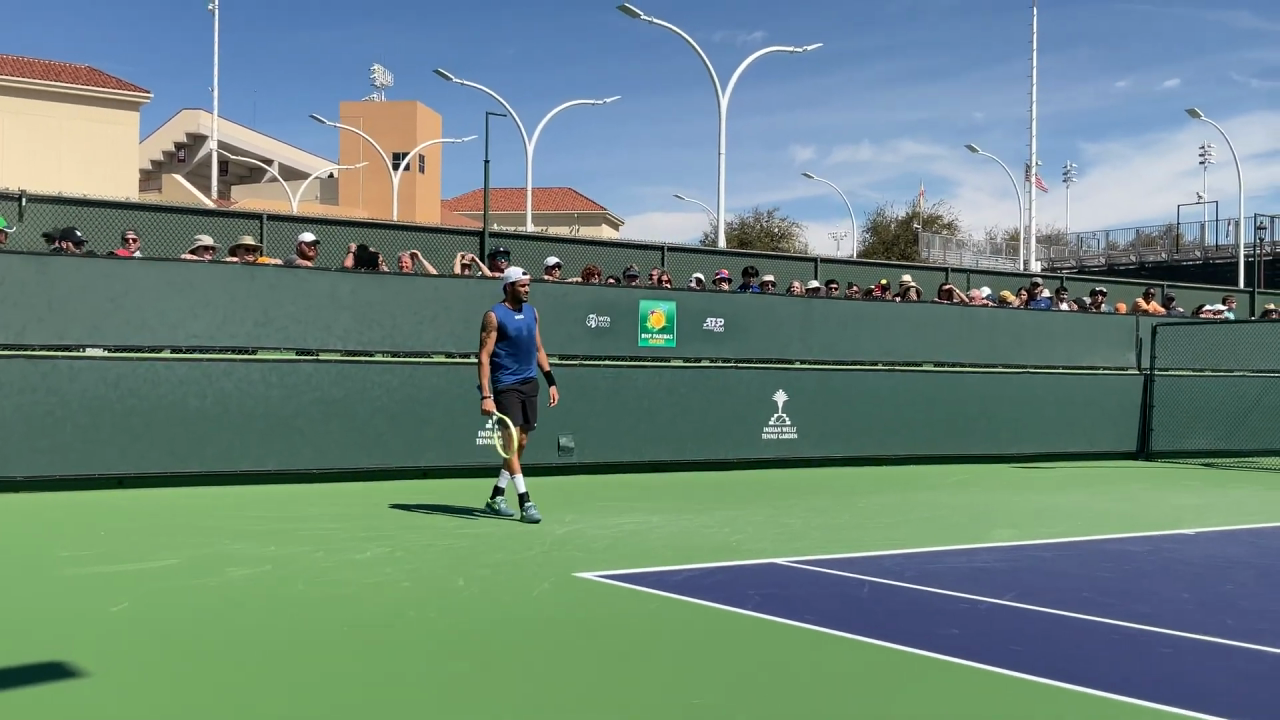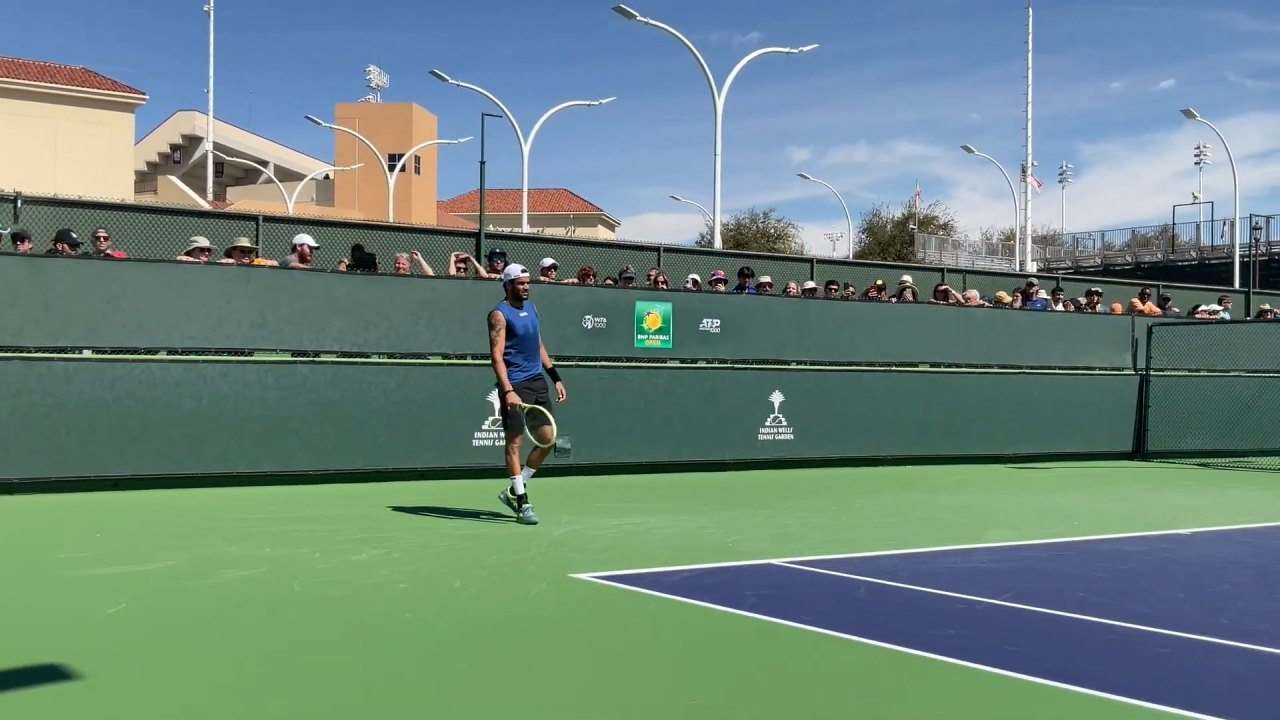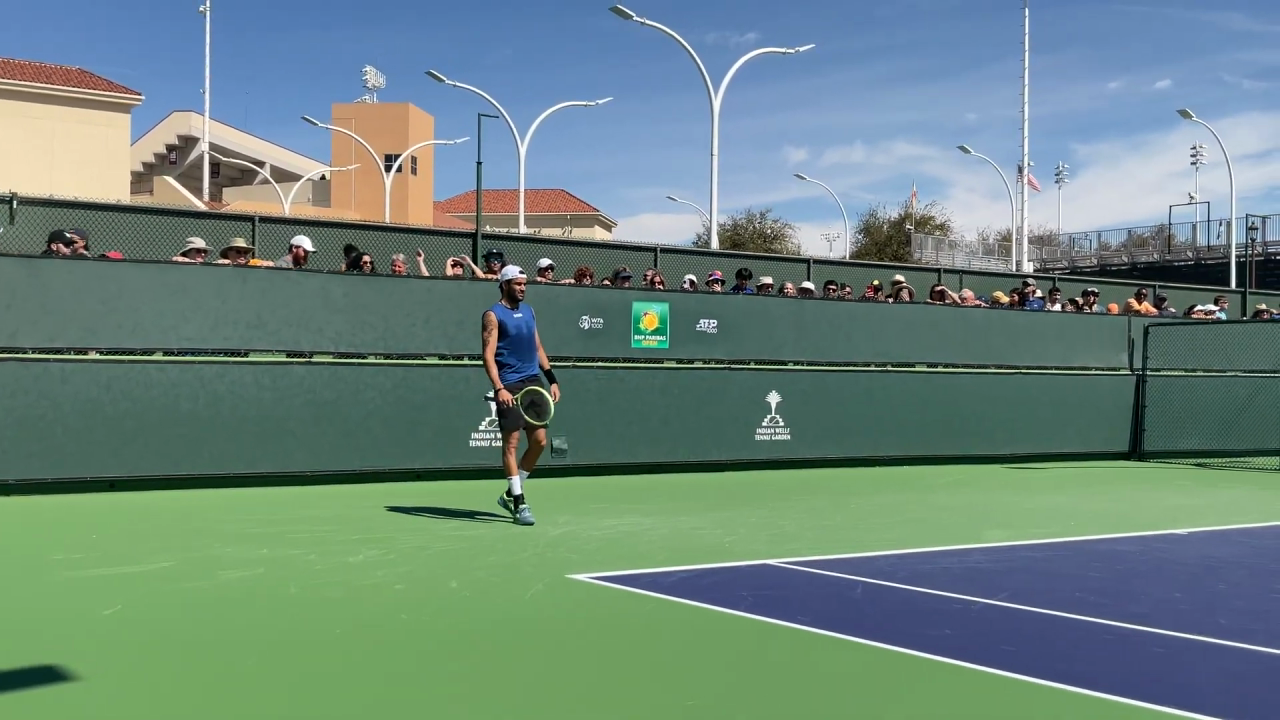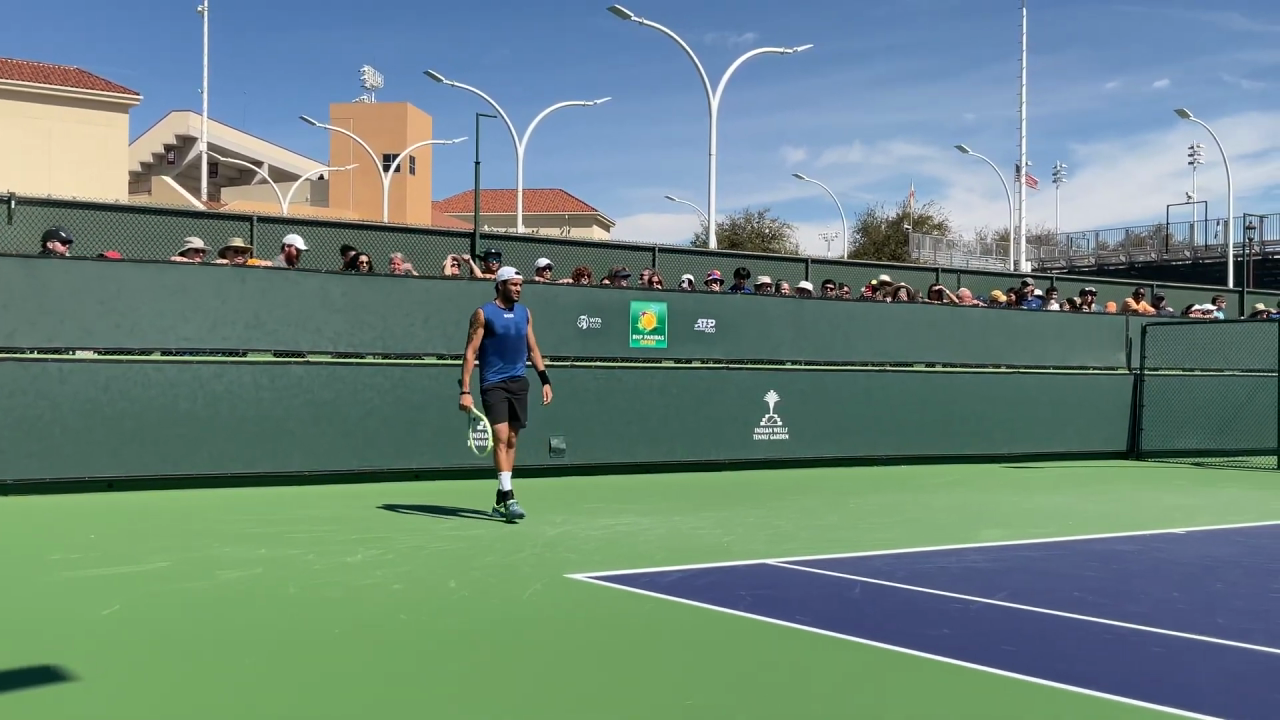
dt=0.4s
person 1, frame 1
left shoulder: (532, 312)
right shoulder: (494, 316)
right elbow: (484, 357)
left wrist: (551, 382)
right wrist: (486, 395)
left hip: (530, 385)
right hip: (506, 386)
left knee: (520, 443)
left ankle: (496, 498)
right ankle: (525, 503)
person 1, frame 2
left shoulder: (531, 308)
right shoulder: (499, 314)
right elbow: (497, 356)
left wrist: (556, 378)
right wrist: (508, 390)
left hip: (538, 382)
right hip: (516, 385)
left knee: (547, 440)
right knee: (514, 443)
left ankle: (516, 490)
right ankle: (523, 504)
person 1, frame 3
left shoulder: (528, 311)
right shoulder: (493, 315)
right elbow: (488, 356)
left wrist: (552, 380)
right wrist: (499, 388)
left hip: (533, 382)
right hip: (510, 387)
left knee: (539, 442)
right knee: (511, 443)
left ankle: (511, 494)
right ankle: (519, 504)
person 1, frame 4
left shoulder: (525, 313)
right shoulder: (483, 314)
left elbow: (533, 350)
right elbow: (470, 353)
left wrist: (545, 381)
right wrist: (465, 391)
left hip: (519, 383)
right hip: (494, 385)
left knee: (511, 441)
right knee: (500, 440)
left ankle: (500, 501)
right ankle: (509, 500)
